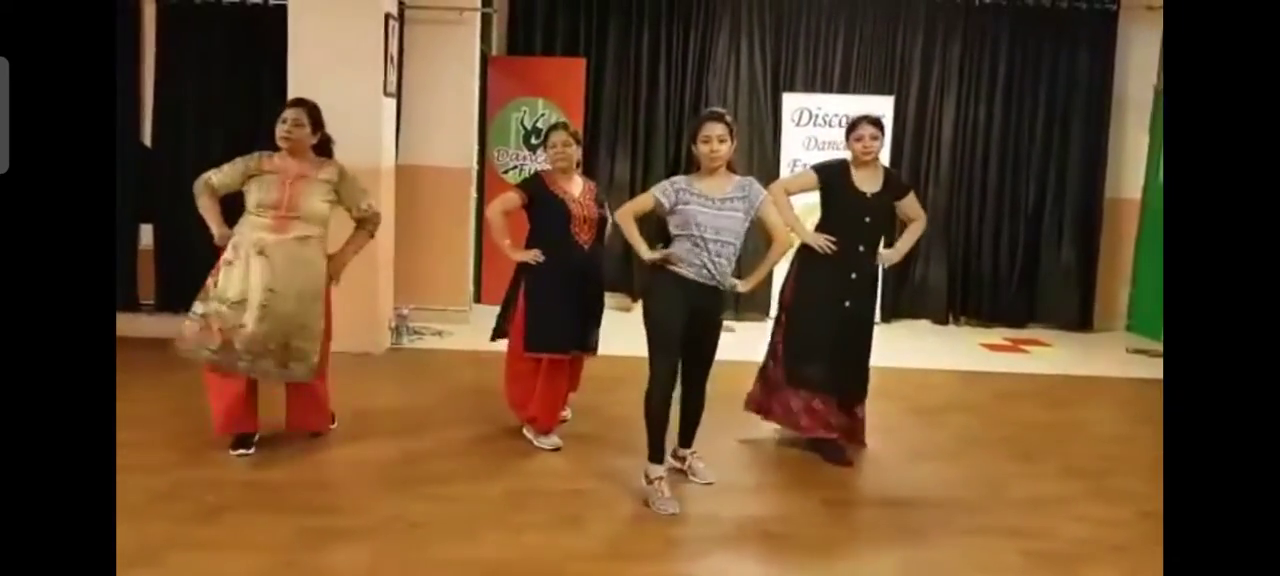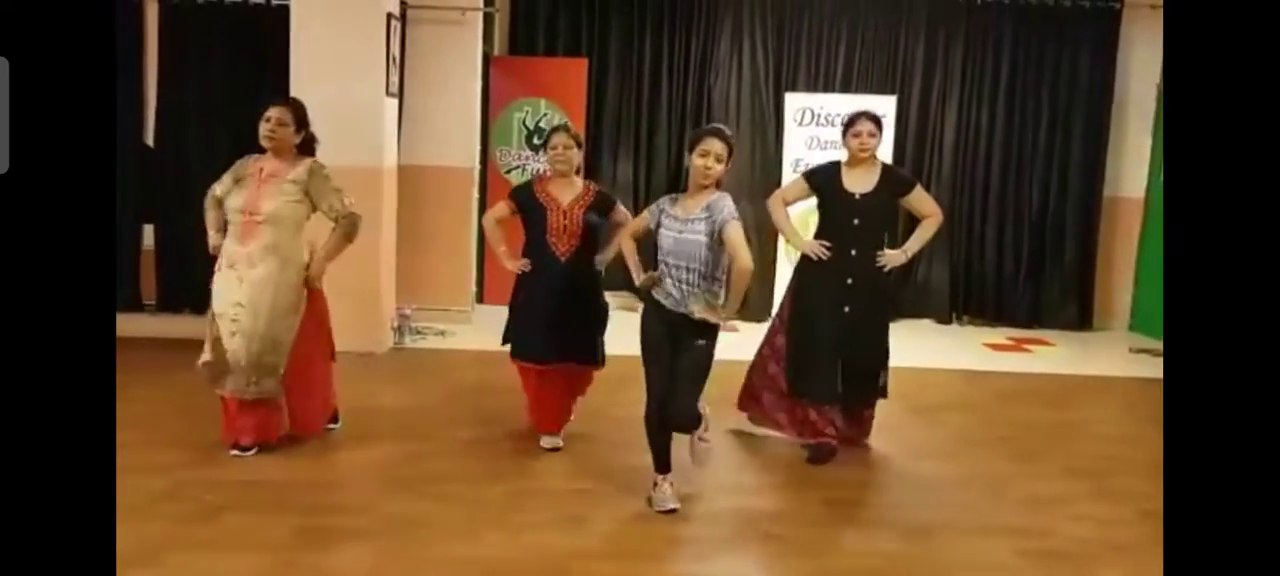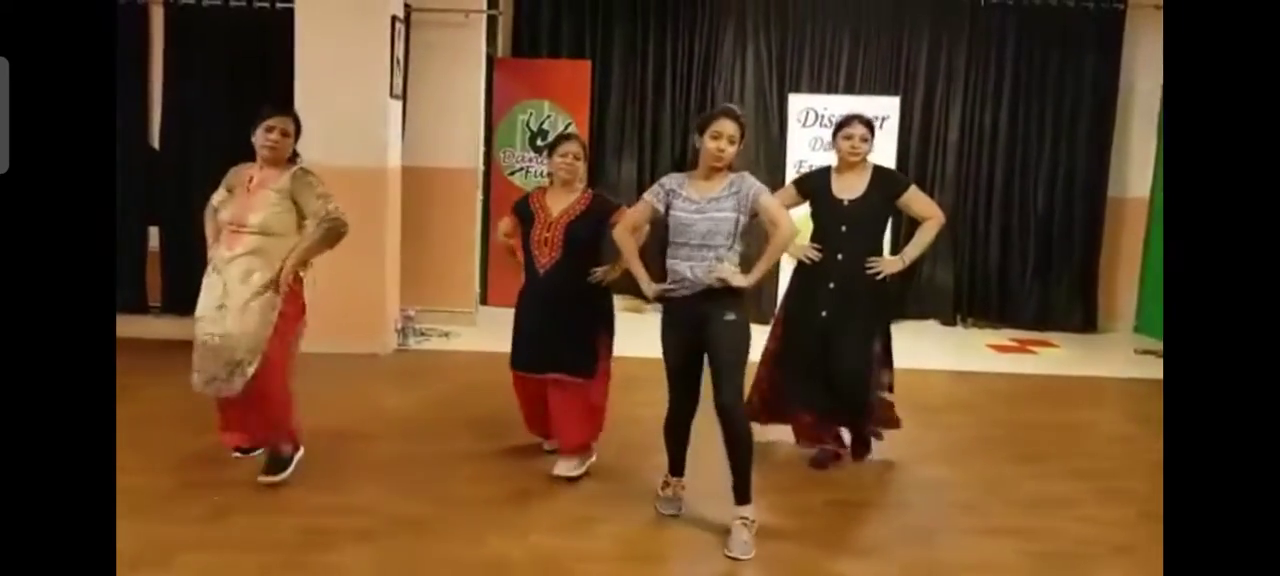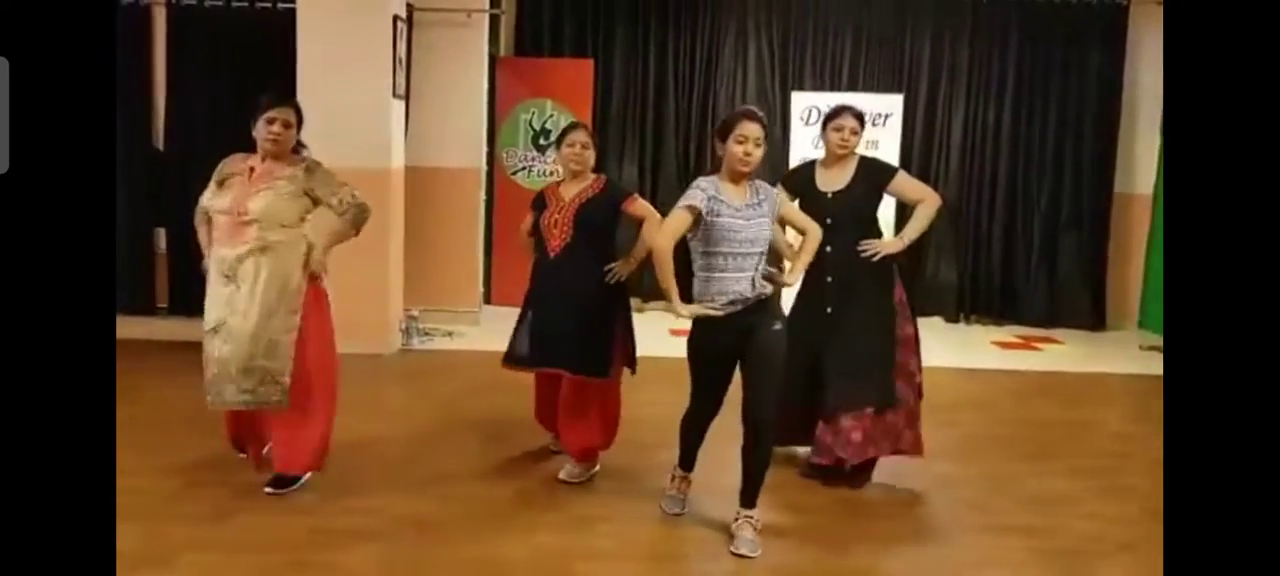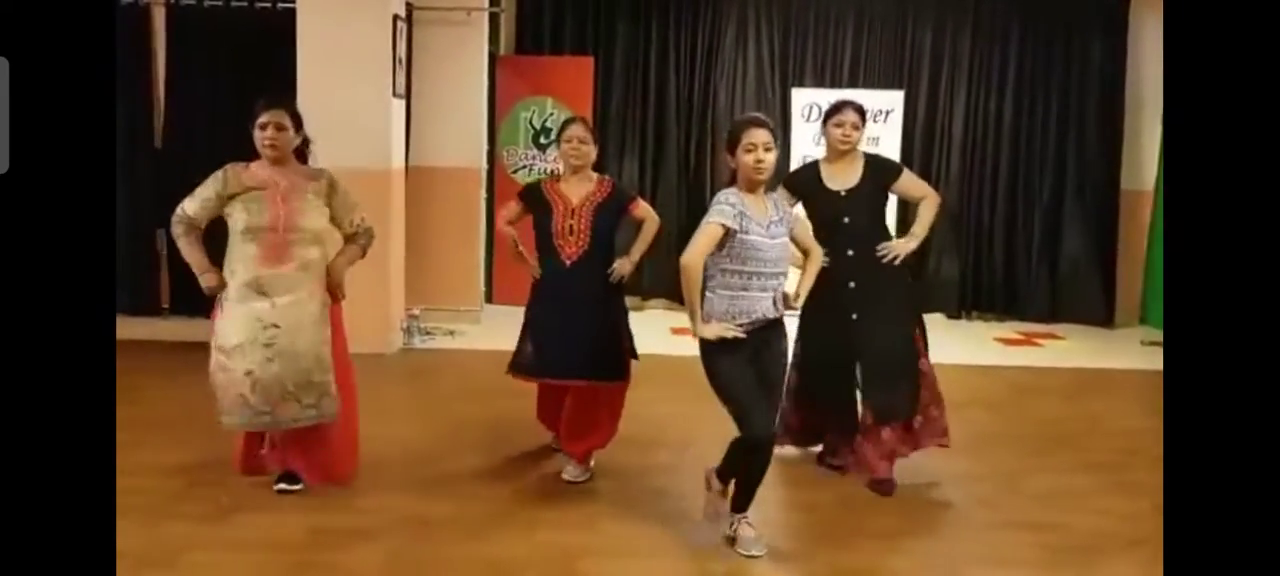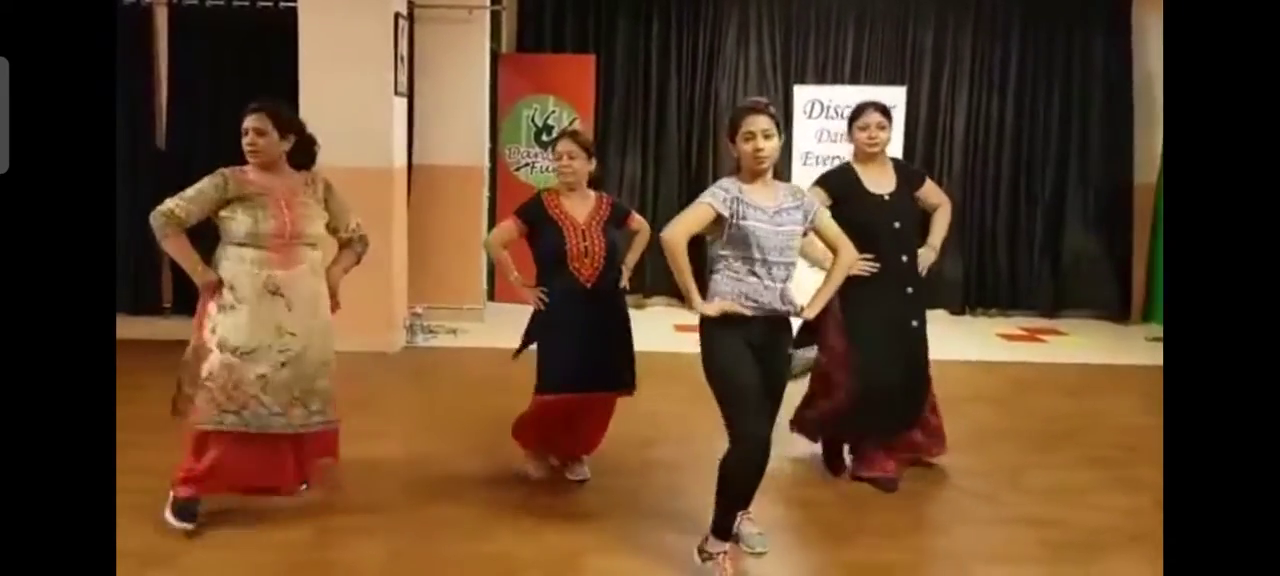
dt=0.4s
person 1, frame 1
left shoulder: (748, 189)
right shoulder: (678, 186)
left elbow: (782, 238)
right elbow: (625, 213)
left wrist: (749, 282)
right wrist: (646, 253)
left hip: (710, 296)
right hip: (670, 287)
left knee: (695, 380)
right knee: (663, 376)
left ankle: (684, 452)
right ankle: (655, 473)
person 1, frame 2
left shoulder: (721, 206)
right shoulder: (665, 205)
left elbow: (743, 263)
right elbow: (628, 235)
left wrist: (726, 312)
right wrist: (638, 276)
left hip: (699, 322)
right hip: (658, 314)
left knee: (682, 405)
right knee: (658, 400)
left ankle: (698, 424)
right ankle: (663, 478)
person 1, frame 3
left shoulder: (743, 186)
right shoulder: (670, 186)
left elbow: (784, 227)
right elbow: (624, 229)
left wrist: (751, 276)
right wrist: (646, 282)
left hip: (724, 305)
right hip: (678, 306)
left knee: (730, 404)
right knee: (682, 402)
left ankle: (744, 514)
right ankle: (674, 480)
person 1, frame 4
left shoulder: (765, 194)
right shoulder: (704, 190)
left elbow: (813, 230)
right elbow: (661, 242)
left wrist: (793, 276)
right wrist: (676, 302)
left hip: (764, 318)
right hip: (715, 321)
left knee: (761, 418)
right knee: (703, 407)
left ankle: (746, 515)
right ankle: (681, 476)
person 1, frame 5
left shoulder: (779, 208)
right shoulder: (728, 204)
left elbow: (814, 252)
right elbow: (691, 260)
left wrist: (799, 297)
right wrist: (698, 322)
left hip: (770, 335)
right hip: (726, 338)
left knee: (765, 432)
right knee: (758, 431)
left ankle: (738, 516)
right ankle: (719, 481)
person 1, frame 6
left shoulder: (797, 199)
right shoulder: (727, 193)
left elbow: (845, 253)
right elbow: (672, 235)
left wrist: (813, 306)
right wrist: (698, 301)
left hip: (776, 328)
right hip: (729, 328)
left knee: (761, 434)
right knee: (746, 435)
left ankle: (739, 512)
person 2, frame 1
left shoulder: (333, 174)
right shoulder: (256, 164)
left elbow: (370, 218)
right elbow: (205, 184)
left wrist: (343, 257)
right wrist: (217, 227)
left hip: (301, 274)
right hip: (246, 268)
left knee: (301, 351)
right knee: (235, 347)
left ankle: (317, 416)
right ankle: (244, 426)
person 2, frame 2
left shoulder: (311, 172)
right shoulder: (245, 166)
left elbow: (349, 220)
right elbow: (215, 197)
left wrist: (319, 263)
right wrist: (214, 235)
left hip: (284, 280)
right hip: (234, 276)
left knee: (293, 356)
right knee: (239, 354)
left ankle: (321, 413)
right ankle: (250, 431)
person 2, frame 3
left shoulder: (297, 179)
right shoulder: (236, 176)
left elbow: (335, 223)
right elbow: (212, 211)
left wrist: (295, 261)
right wrist: (213, 249)
left hip: (267, 287)
right hip: (224, 285)
left knee: (260, 364)
right knee: (227, 358)
left ankle: (283, 443)
right ankle: (249, 433)
person 2, frame 4
left shoulder: (306, 172)
right shoulder: (230, 167)
left elbow: (356, 209)
right elbow: (204, 211)
left wrist: (321, 246)
right wrist: (208, 254)
left hip: (282, 287)
right hip: (229, 288)
left knee: (284, 369)
right knee: (237, 365)
left ankle: (292, 460)
right ankle: (255, 442)
person 2, frame 5
left shoulder: (322, 184)
right shoulder: (232, 178)
left elbow: (362, 232)
right elbow: (183, 220)
left wrist: (337, 266)
right wrist: (205, 271)
left hip: (305, 301)
right hip: (245, 299)
left knee: (300, 378)
right knee: (245, 376)
left ankle: (293, 463)
right ankle: (258, 446)
person 2, frame 6
left shoulder: (318, 188)
right shoulder: (227, 183)
left elbow: (356, 238)
right elbow: (164, 218)
left wrist: (333, 275)
right wrist: (198, 270)
left hip: (302, 309)
right hip: (238, 307)
left knee: (298, 388)
right knee: (224, 391)
left ankle: (290, 467)
right ankle: (190, 488)
person 3, frame 1
left shoulder: (893, 183)
right shoulder: (832, 172)
left elbow: (918, 219)
right elbow: (778, 189)
left wrist: (898, 251)
right wrist: (802, 233)
left hip: (862, 279)
right hip: (819, 272)
left knee: (850, 354)
right knee: (816, 348)
left ankle: (842, 426)
right ankle: (822, 431)
person 3, frame 2
left shoulder: (895, 180)
right shoulder: (824, 175)
left elbow: (933, 215)
right elbow: (776, 201)
left wrist: (905, 253)
right wrist: (797, 240)
left hip: (869, 283)
right hip: (821, 279)
left knee: (862, 360)
right knee: (816, 356)
left ankle: (851, 430)
right ankle: (824, 434)
person 3, frame 3
left shoulder: (887, 182)
right shoulder: (814, 181)
left elbow: (934, 217)
left wrist: (903, 259)
right wrist: (790, 245)
left hip: (863, 290)
right hip: (813, 286)
left knee: (852, 370)
right knee: (808, 366)
left ankle: (860, 426)
right ankle: (828, 439)
person 3, frame 4
left shoulder: (874, 172)
right shoulder: (802, 176)
left elbow: (930, 200)
left wrist: (900, 241)
left hip: (867, 283)
right hip: (819, 284)
left knee: (860, 366)
right knee: (809, 365)
left ankle: (862, 452)
right ankle: (828, 451)
person 3, frame 5
left shoulder: (881, 169)
right shoulder: (805, 178)
left elbow: (930, 198)
left wrist: (912, 239)
left hip: (883, 285)
right hip: (830, 287)
left knee: (886, 368)
right knee: (829, 368)
left ankle: (876, 460)
right ankle: (837, 445)
person 3, frame 6
left shoulder: (908, 174)
right shoulder: (839, 180)
left elbow: (942, 206)
left wrist: (932, 249)
right wrist: (831, 264)
left hip: (906, 294)
right hip: (859, 296)
left knee: (902, 379)
right knee: (861, 380)
left ankle: (876, 459)
right ankle: (833, 431)
person 4, frame 1
left shoulder: (590, 189)
right shoulder: (537, 185)
left elbow: (604, 223)
right elbow: (494, 210)
left wrist: (594, 251)
right wrist: (512, 250)
left hip: (584, 284)
right hip: (545, 280)
left knee: (571, 350)
right knee: (542, 351)
left ankle: (556, 405)
right ankle: (538, 423)
person 4, frame 2
left shoulder: (595, 196)
right shoulder: (530, 191)
left elbow: (628, 224)
right elbow: (490, 220)
left wrist: (608, 254)
right wrist: (507, 259)
left hip: (581, 293)
right hip: (538, 293)
left knee: (578, 359)
right knee: (541, 361)
left ankle: (563, 409)
right ankle: (549, 426)
person 4, frame 3
left shoulder: (596, 204)
right shoulder: (529, 202)
right elbow: (502, 233)
left wrist: (616, 268)
right wrist: (522, 264)
left hip: (581, 306)
right hip: (536, 304)
left knee: (574, 377)
right knee: (531, 374)
left ankle: (579, 449)
right ankle: (551, 432)
person 4, frame 4
left shoulder: (607, 190)
right shoulder: (545, 196)
left elbow: (652, 219)
right elbow: (526, 232)
left wrist: (631, 261)
right wrist: (543, 258)
left hip: (593, 297)
right hip: (548, 296)
left knee: (587, 373)
right knee: (550, 370)
left ankle: (585, 453)
right ankle: (560, 433)
person 4, frame 5
left shoulder: (610, 191)
right shoulder: (540, 191)
left elbow: (651, 220)
right elbow: (502, 221)
left wrist: (630, 260)
right wrist: (526, 257)
left hip: (599, 298)
right hip: (552, 297)
left knee: (595, 375)
right knee: (554, 373)
left ankle: (580, 450)
right ankle: (562, 434)
person 4, frame 6
left shoulder: (610, 205)
right shoulder: (539, 205)
left elbow: (643, 230)
right elbow: (494, 242)
left wrist: (626, 269)
right wrist: (521, 285)
left hip: (606, 314)
right hip: (560, 315)
left knee: (599, 392)
right knee: (558, 392)
left ankle: (574, 453)
right ankle: (537, 444)
